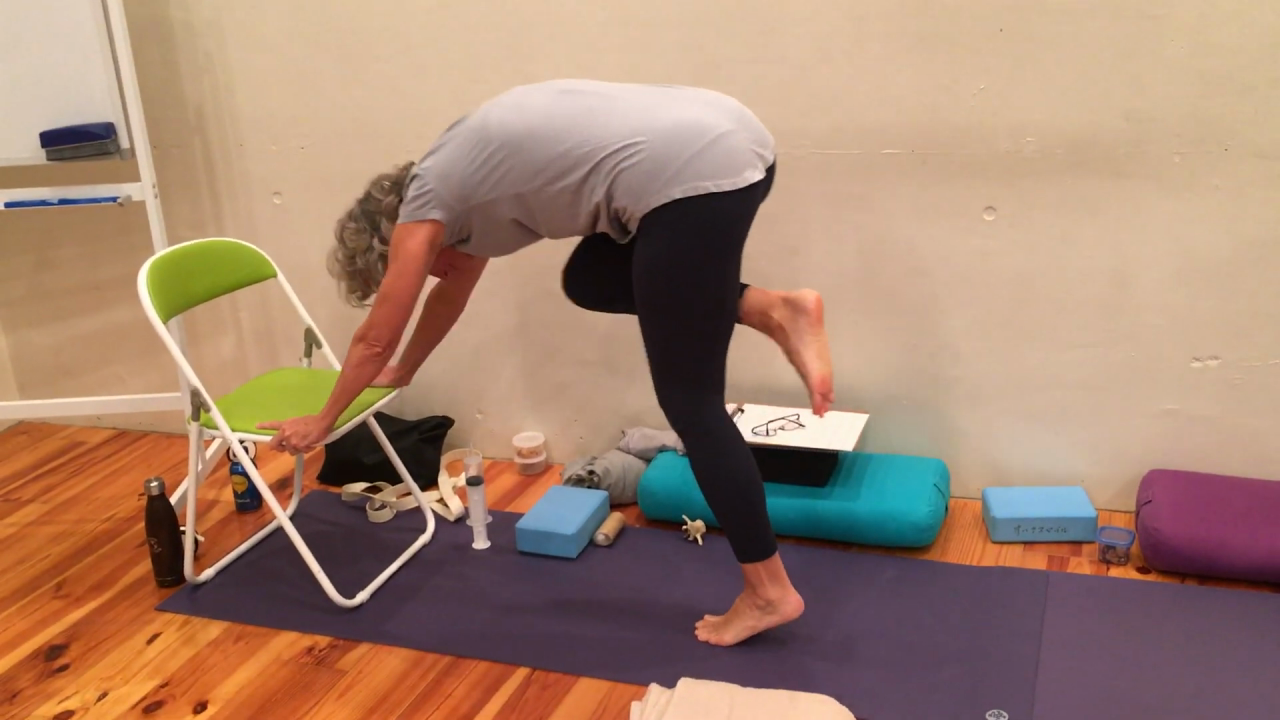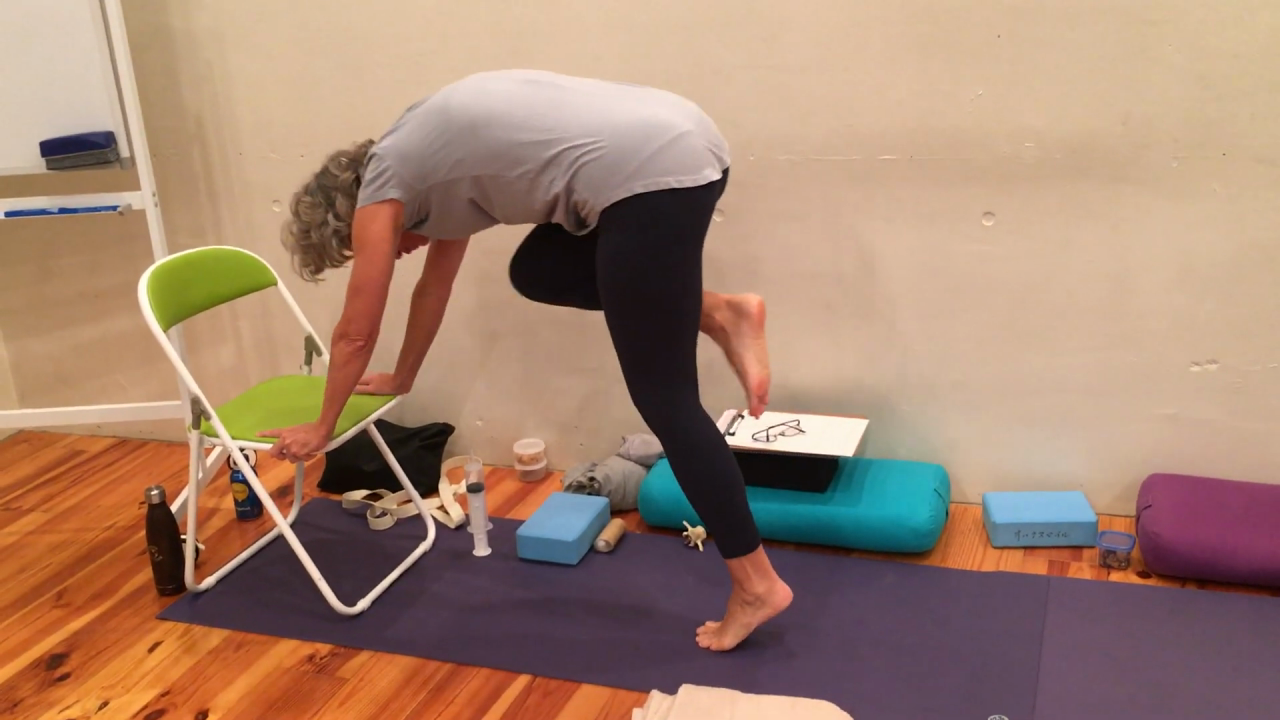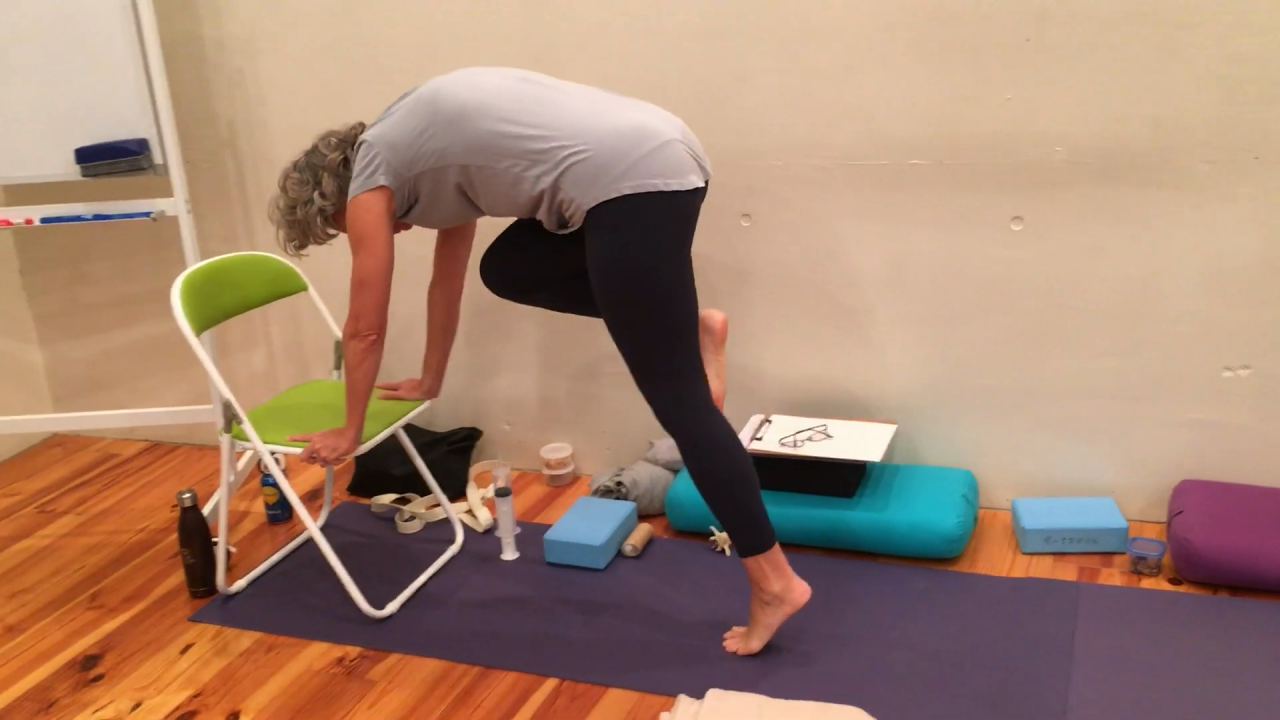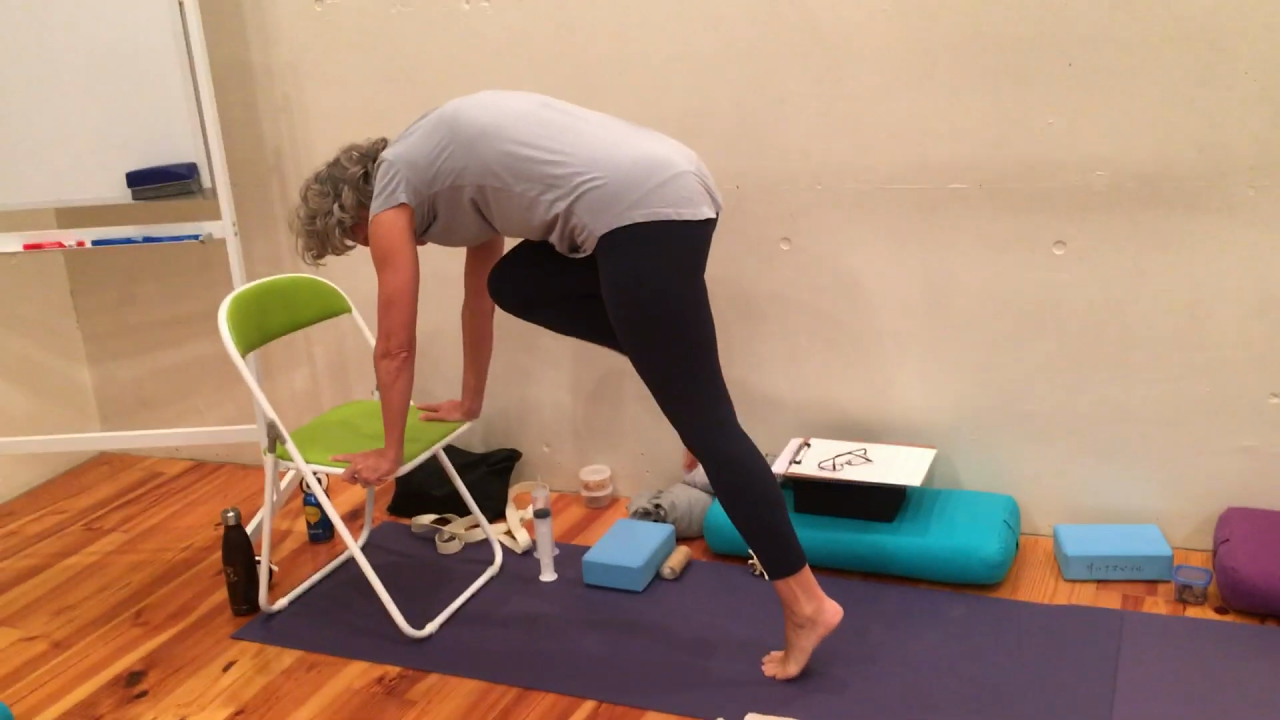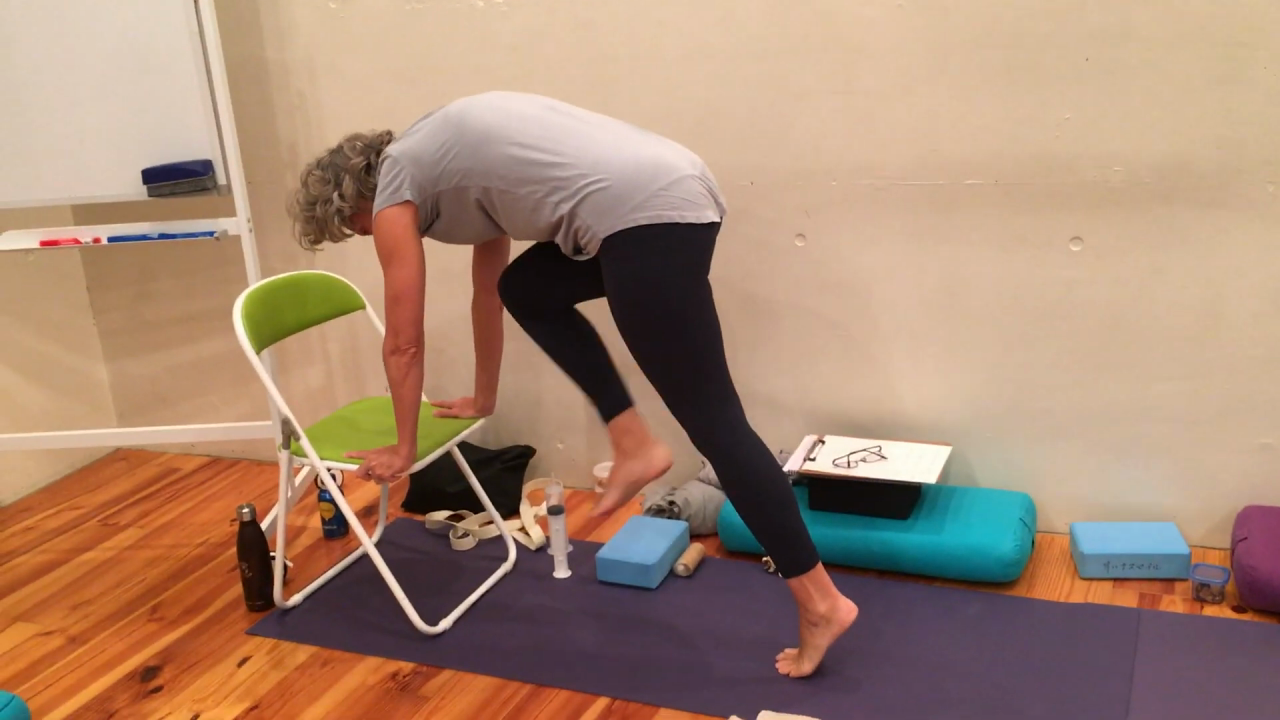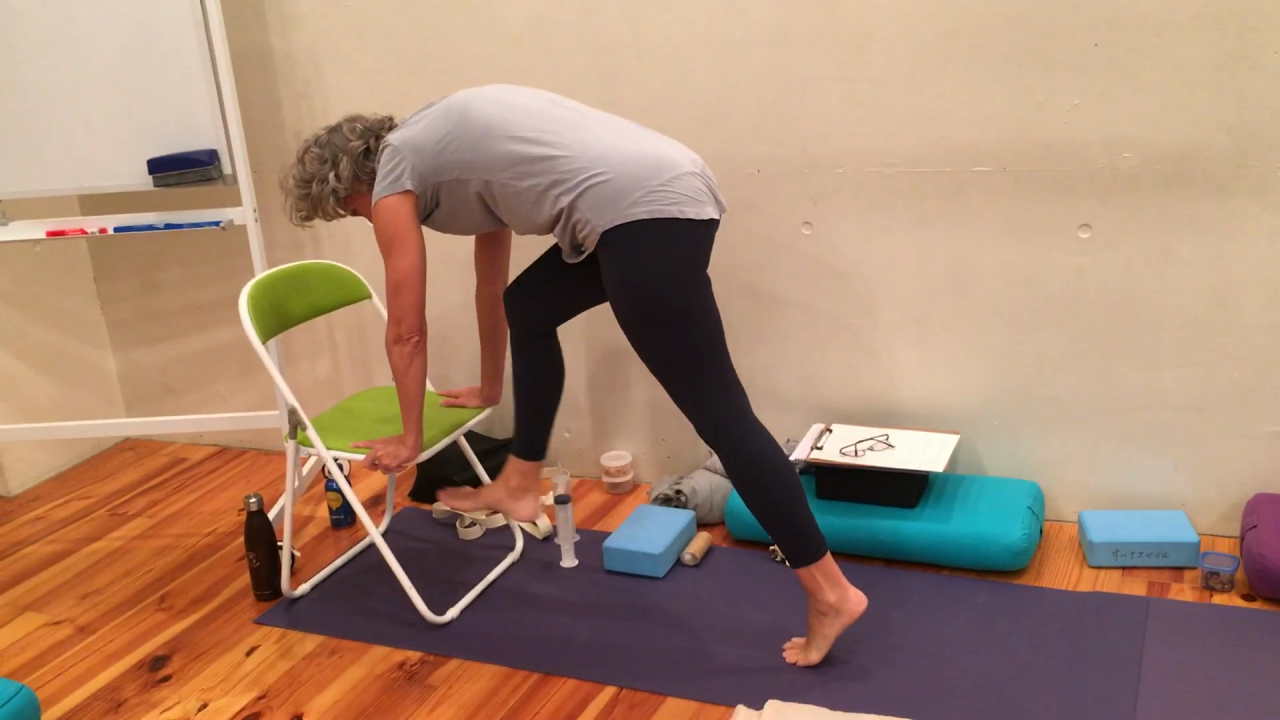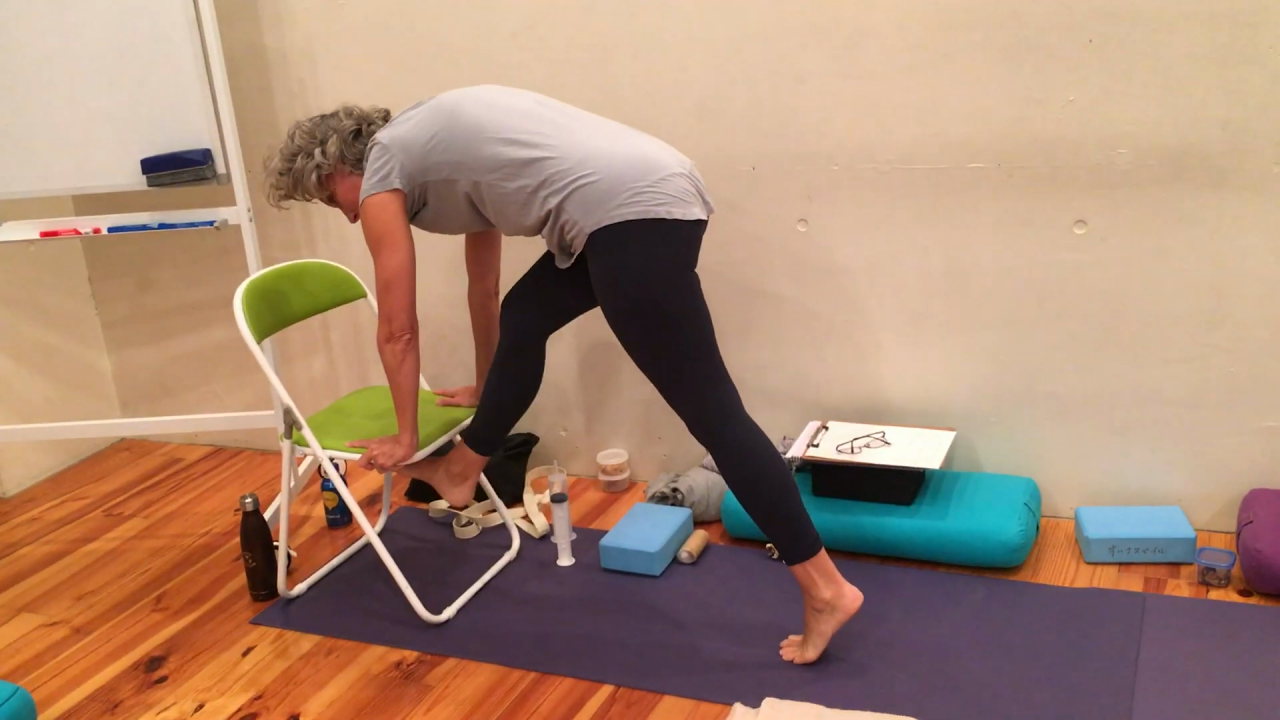
dt=0.4s
person 1, frame 1
left shoulder: (426, 202)
right shoulder: (462, 183)
left elbow: (375, 337)
right elbow: (452, 294)
left wrist: (322, 422)
right wrist: (401, 374)
left hip: (690, 175)
right hip: (728, 138)
left knee: (688, 401)
right knee: (589, 282)
left ankle: (768, 591)
right ankle: (772, 310)
person 1, frame 2
left shoulder: (381, 188)
right shoulder: (426, 166)
left elbow: (355, 333)
right elbow: (435, 285)
left wrist: (321, 428)
right wrist: (401, 378)
left hip: (649, 172)
right hip: (681, 140)
left knee: (662, 397)
right knee: (536, 274)
left ankle: (756, 586)
right ankle: (717, 313)
person 1, frame 3
left shoulder: (370, 176)
right shoulder: (420, 150)
left elbow: (364, 329)
right elbow: (447, 280)
left wrist: (349, 432)
right wrist: (429, 382)
left hip: (630, 180)
right hip: (659, 152)
left knee: (676, 399)
right knee: (506, 271)
left ankle: (774, 583)
right ankle: (685, 325)
person 1, frame 4
left shoulder: (390, 197)
right shoulder: (441, 165)
left elbow: (395, 347)
right elbow: (478, 297)
left wrist: (390, 452)
right wrist: (470, 402)
left hip: (641, 210)
right hip: (671, 182)
left knee: (701, 421)
right knee: (512, 284)
left ankle: (807, 605)
right ankle: (685, 356)
person 1, frame 5
left shoulder: (394, 192)
right shoulder: (441, 159)
left elbow: (403, 343)
right elbow: (487, 295)
left wrist: (403, 449)
right wrist: (482, 399)
left hip: (645, 214)
right hip: (675, 185)
left knee: (710, 422)
right knee: (523, 289)
left ankle: (821, 603)
right ankle: (637, 445)
person 1, frame 6
left shoulder: (394, 179)
right shoulder: (441, 148)
left elbow: (405, 332)
right elbow: (490, 284)
left wrist: (409, 438)
right wrist: (489, 389)
left hip: (643, 211)
right hip: (670, 185)
left knee: (718, 415)
right knee: (527, 307)
left ankle: (831, 593)
right ankle: (521, 485)
person 1, frame 7
left shoulder: (382, 175)
right shoulder: (431, 146)
left elbow: (398, 330)
right elbow: (484, 288)
left wrist: (405, 437)
right wrist: (482, 386)
left hip: (630, 213)
right hip: (659, 187)
left knee: (711, 413)
right knee: (524, 316)
left ankle: (826, 590)
right ankle: (463, 469)
